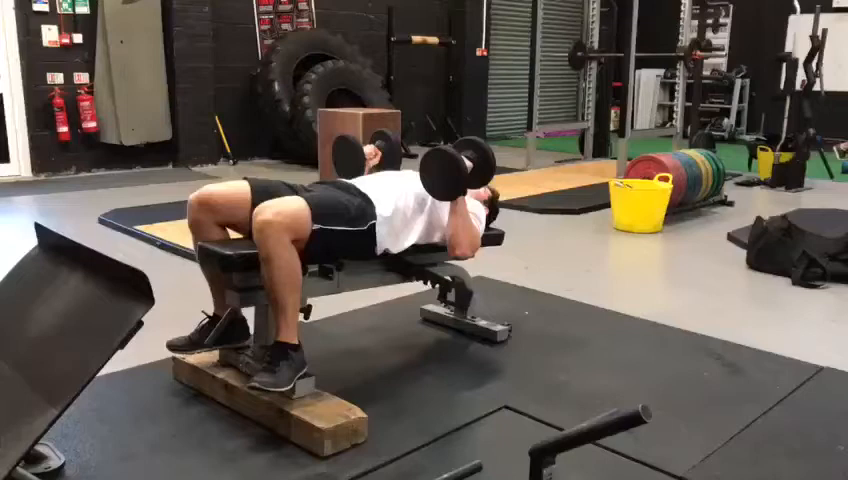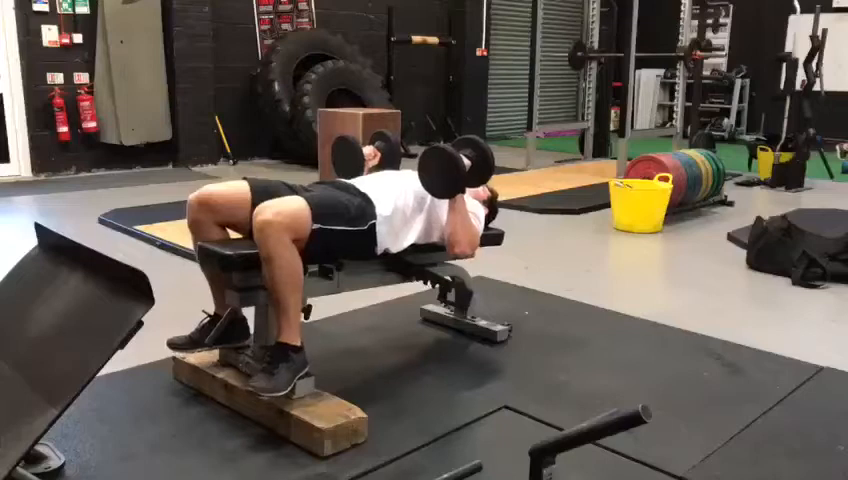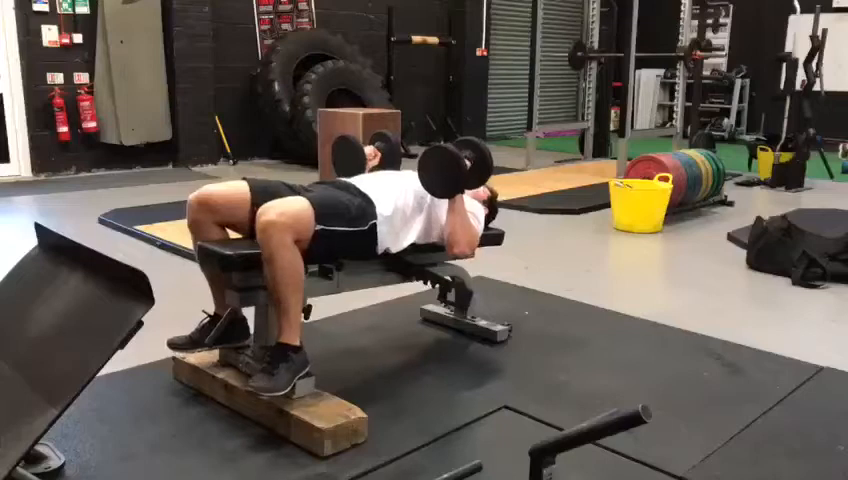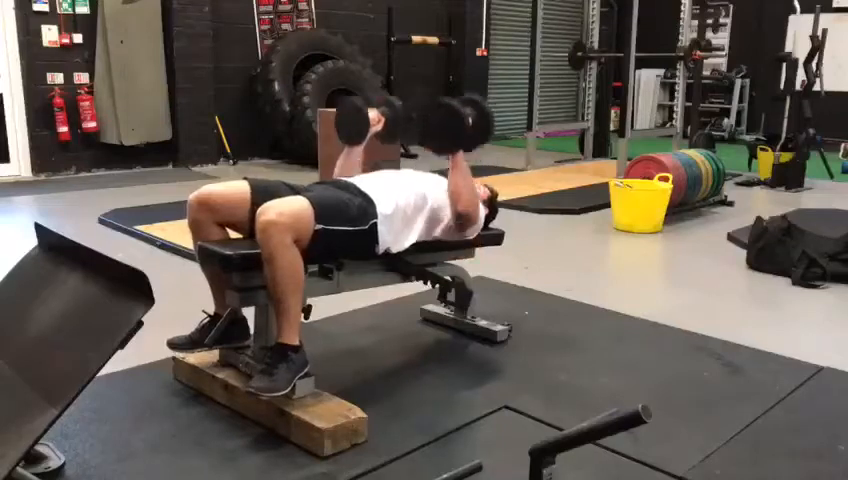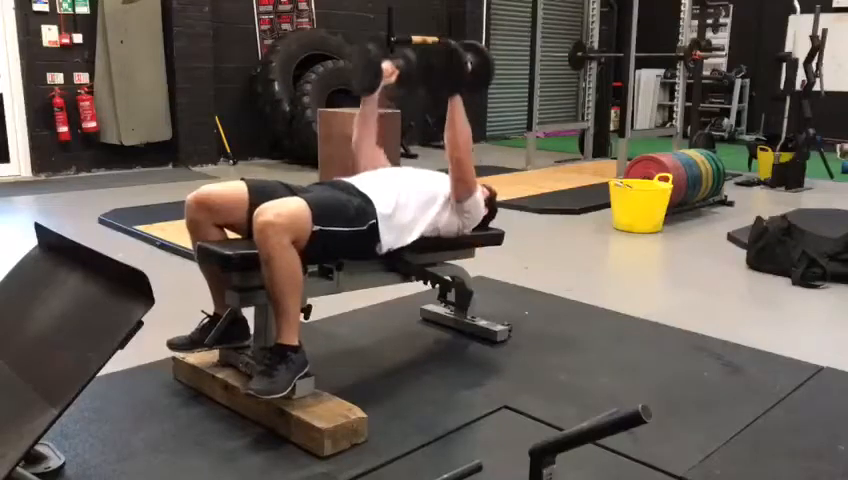
dt=0.2s
person 1, frame 1
left shoulder: (469, 210)
right shoulder: (423, 188)
left elbow: (462, 249)
right wrist: (363, 166)
left hip: (366, 217)
left knee: (271, 220)
right knee: (203, 203)
left ankle: (288, 351)
right ankle: (227, 322)
person 1, frame 2
left shoulder: (469, 210)
right shoulder: (422, 189)
left elbow: (462, 248)
right wrist: (361, 166)
left hip: (364, 215)
left knee: (272, 220)
right knee: (203, 203)
left ankle: (290, 351)
right ankle: (227, 321)
person 1, frame 3
left shoulder: (469, 210)
right shoulder: (420, 191)
left elbow: (460, 247)
left hip: (367, 215)
left knee: (274, 220)
right knee: (203, 202)
left ankle: (290, 351)
right ankle: (227, 321)
person 1, frame 4
left shoulder: (469, 213)
right shoulder: (419, 187)
left elbow: (464, 210)
right elbow: (342, 179)
left wrist: (457, 151)
right wrist: (360, 138)
left hip: (367, 215)
left knee: (273, 219)
right knee: (203, 201)
left ankle: (289, 350)
right ankle: (227, 321)
person 1, frame 5
left shoulder: (465, 212)
right shoulder: (417, 185)
left elbow: (461, 159)
right elbow: (364, 145)
left wrist: (455, 96)
right wrist: (373, 91)
left hip: (365, 216)
left knee: (271, 222)
right knee: (201, 203)
left ankle: (289, 352)
right ankle: (227, 321)
